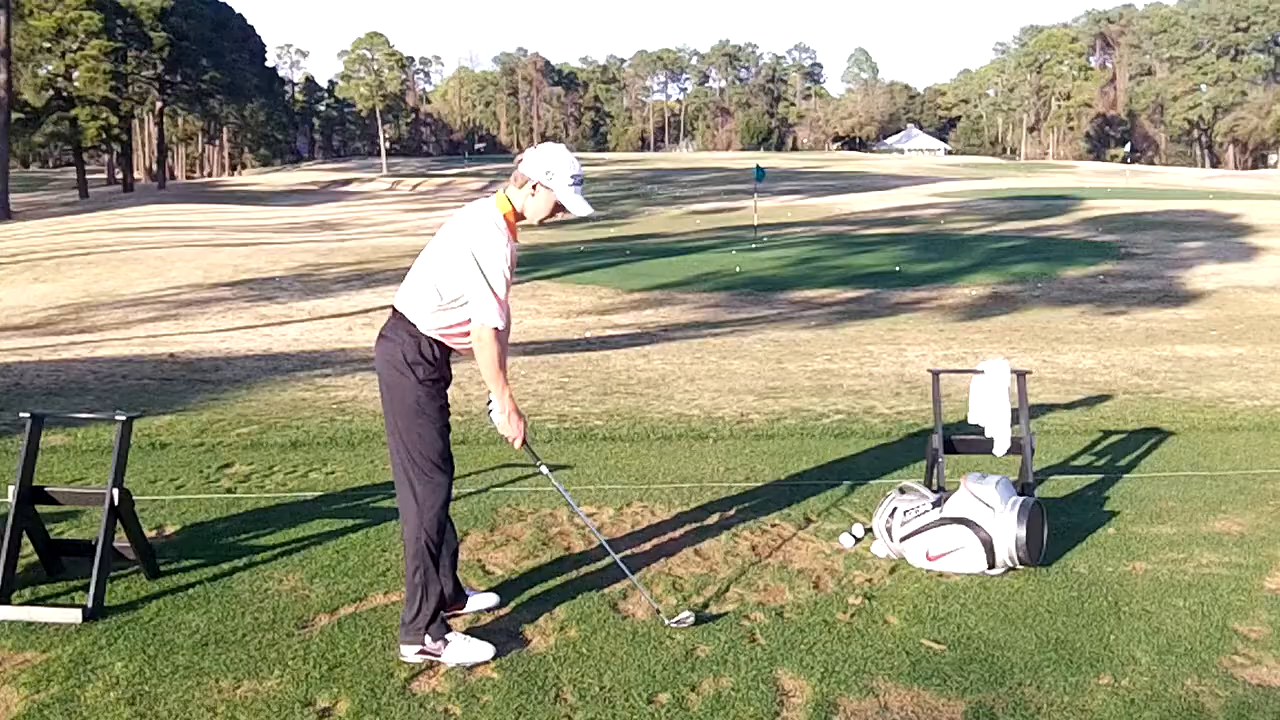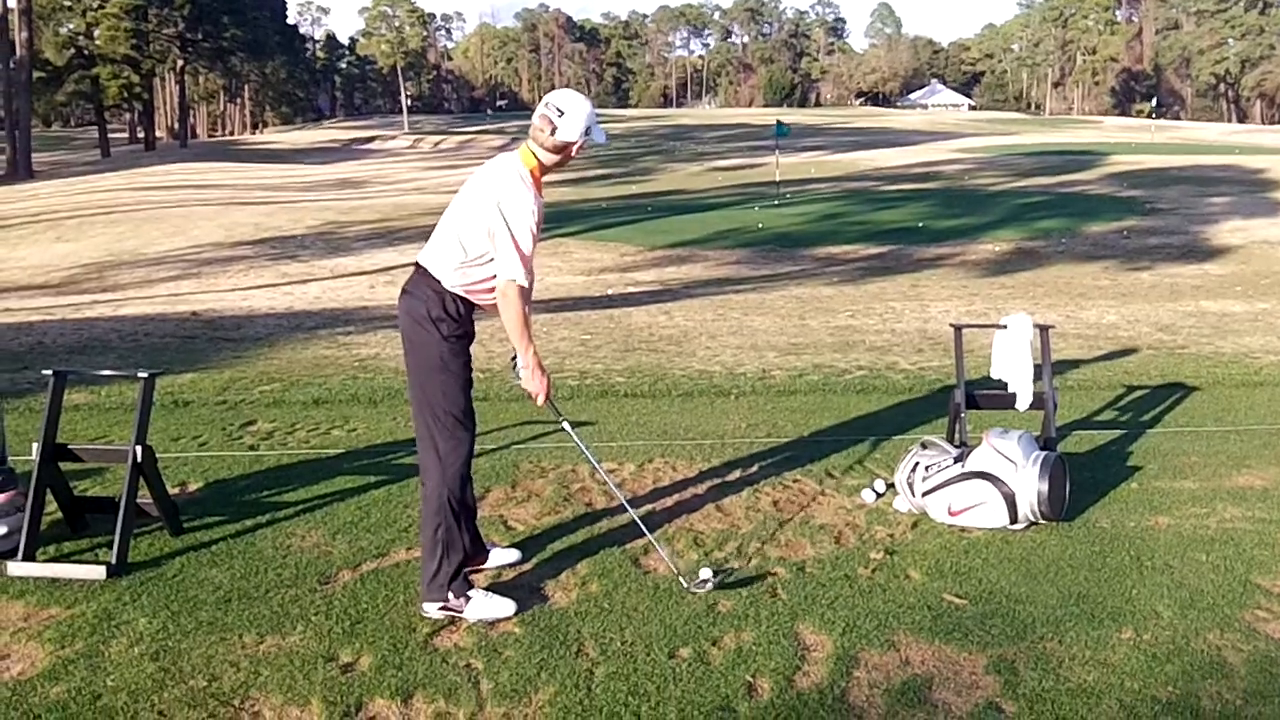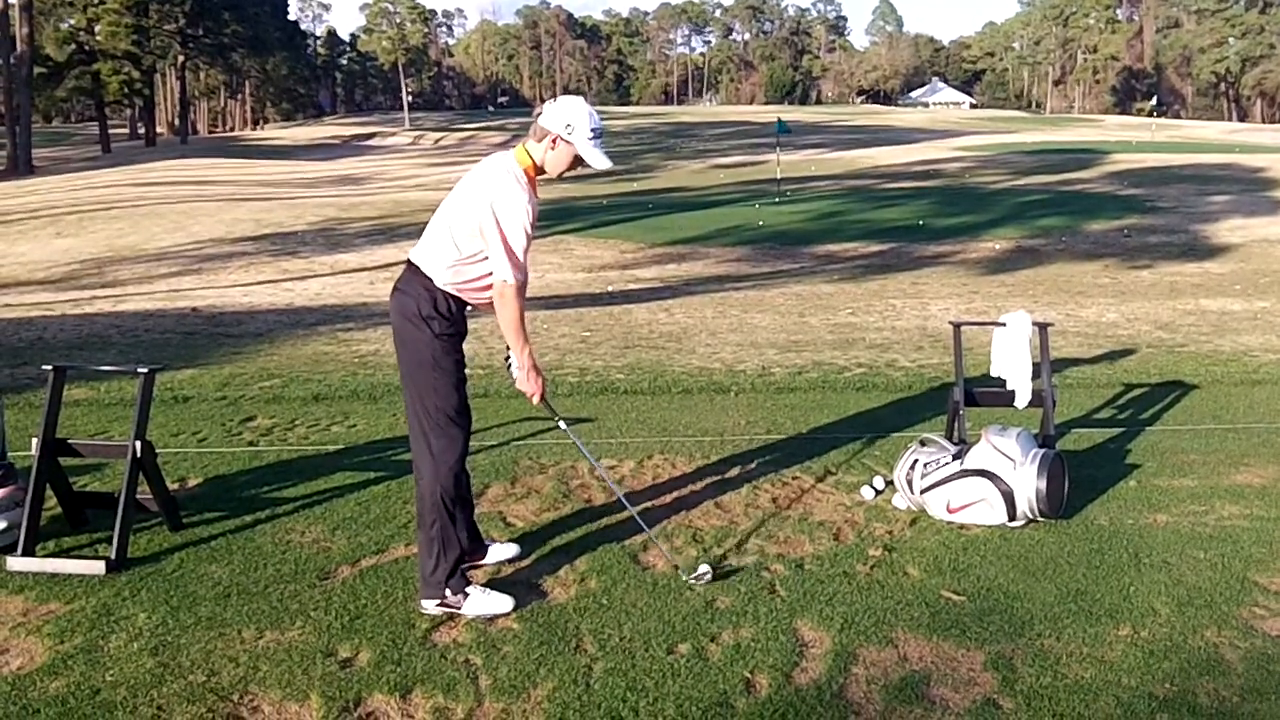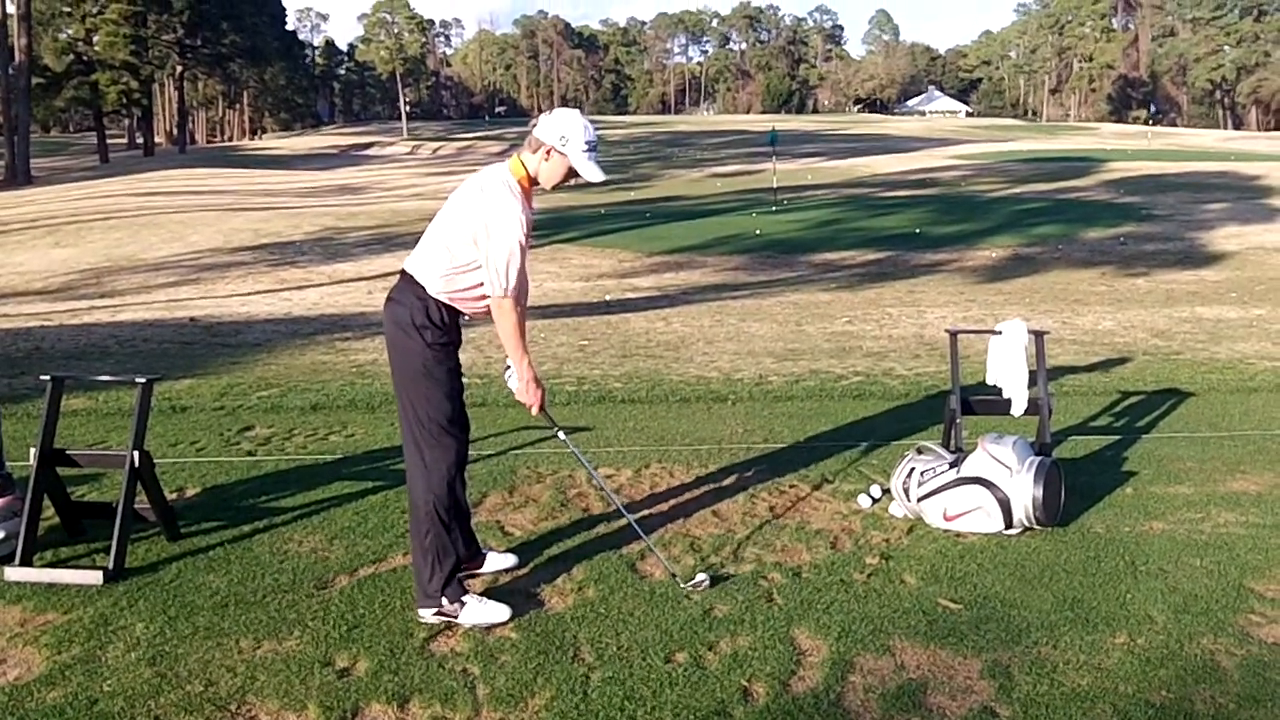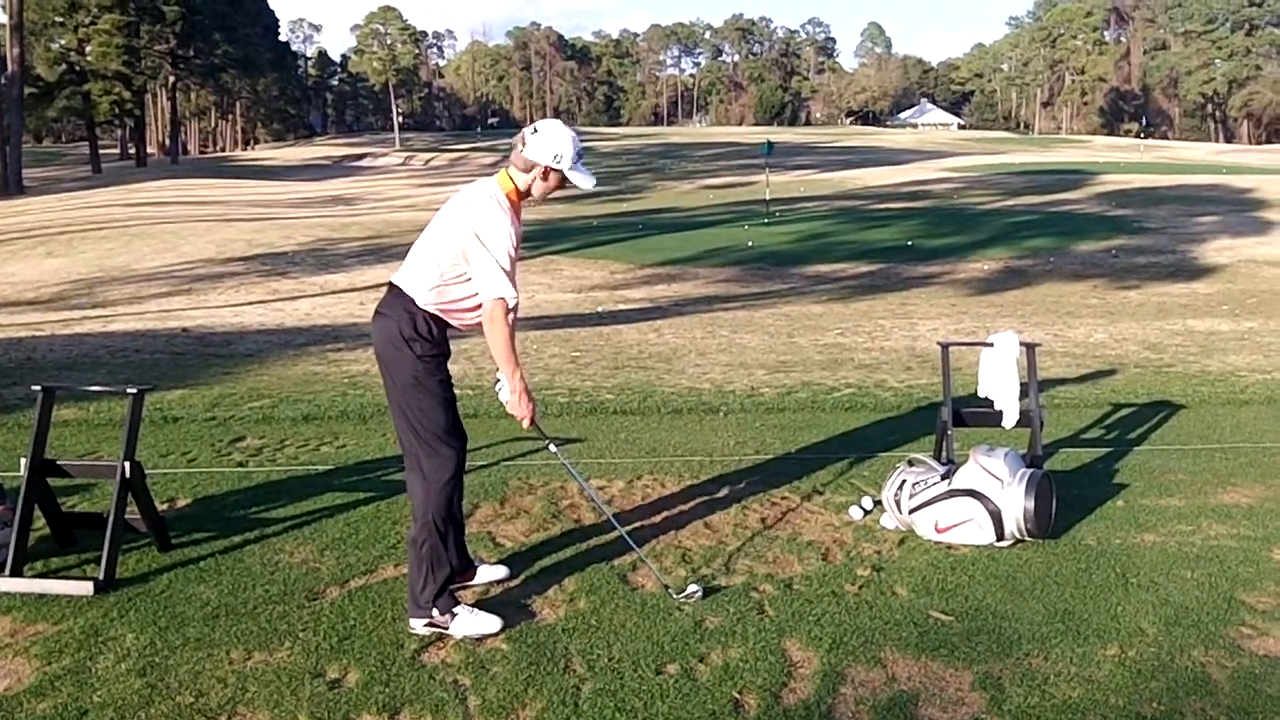
dt=1s
person 1, frame 1
left shoulder: (488, 216)
right shoulder: (493, 236)
left elbow: (495, 320)
right elbow: (484, 331)
left wrist: (501, 392)
right wrist: (506, 404)
left hip: (416, 349)
right hip: (413, 354)
left knee: (434, 479)
right knee: (426, 487)
left ankle: (445, 590)
right ankle: (423, 631)
person 1, frame 2
left shoulder: (509, 168)
right shoulder: (520, 193)
left elbow: (513, 278)
right elbow: (510, 289)
left wrist: (526, 348)
right wrist: (531, 362)
left hip: (439, 305)
right hip: (438, 311)
left knee: (456, 436)
right knee: (448, 444)
left ankle: (466, 546)
right ankle: (445, 588)
person 1, frame 3
left shoulder: (505, 169)
right shoulder: (514, 193)
left elbow: (512, 276)
right elbow: (505, 289)
left wrist: (520, 351)
right wrist: (526, 362)
left hip: (433, 304)
right hip: (428, 309)
left knee: (453, 433)
right knee: (441, 443)
left ankle: (464, 542)
right ankle: (443, 586)
person 1, frame 4
left shoulder: (504, 183)
right shoulder: (507, 204)
left elbow: (512, 287)
right elbow: (503, 300)
left wrist: (520, 362)
right wrist: (526, 372)
left hip: (430, 315)
right hip: (421, 318)
left knee: (452, 441)
right knee: (435, 452)
left ankle: (461, 551)
right ankle: (439, 595)
person 1, frame 5
left shoulder: (496, 200)
right shoulder: (493, 215)
left elbow: (500, 303)
right elbow: (495, 311)
left wrist: (511, 376)
right wrist: (517, 385)
left hip: (418, 328)
right hip: (410, 330)
left knee: (449, 449)
right knee: (437, 460)
left ankle: (453, 564)
right ankle: (430, 605)
